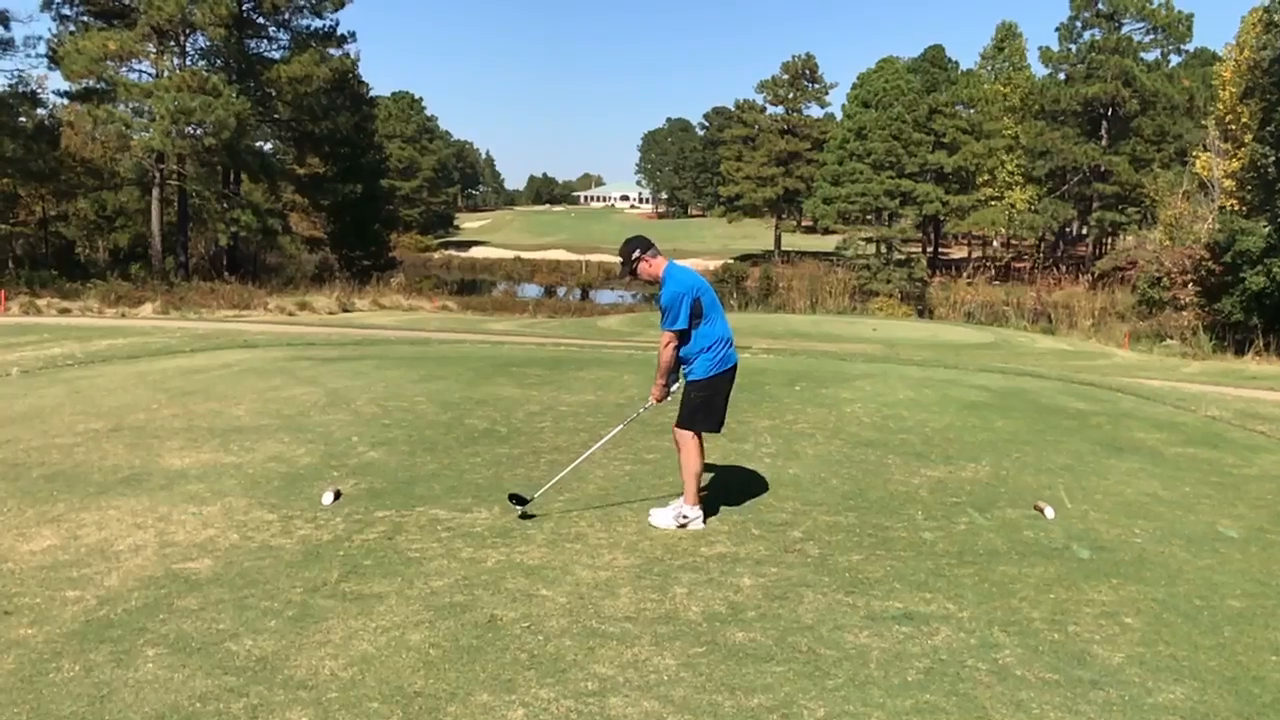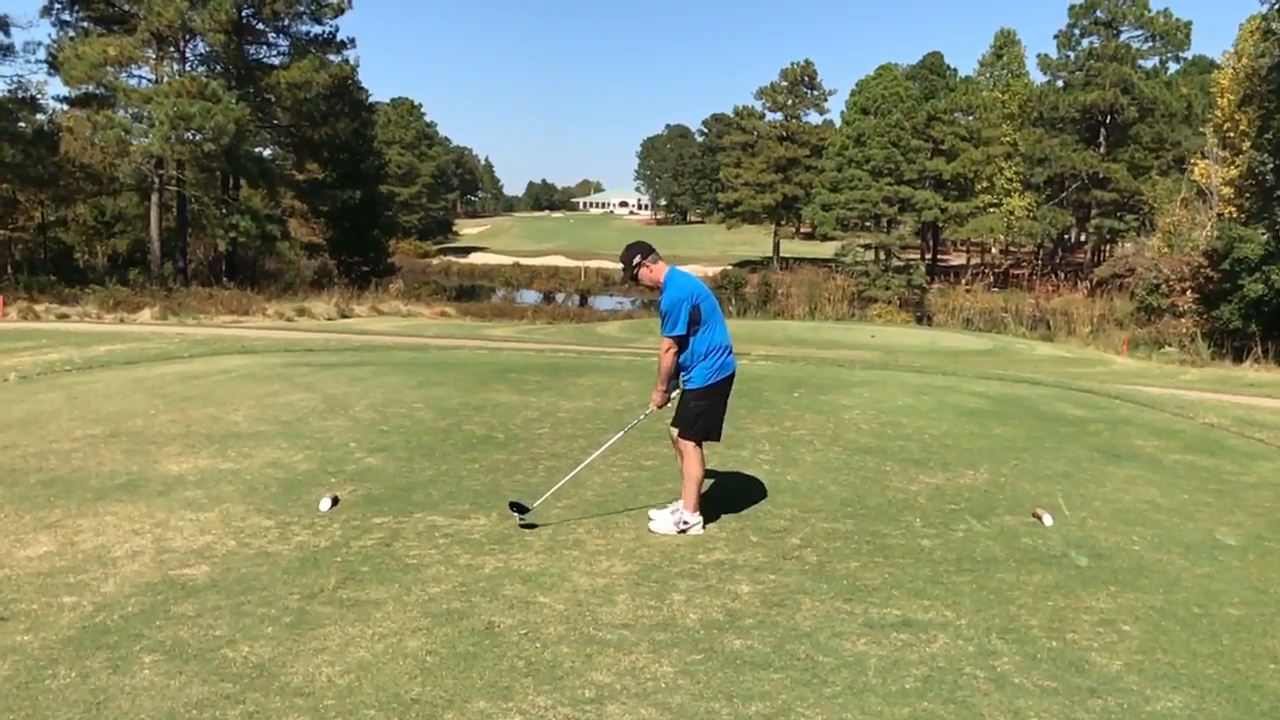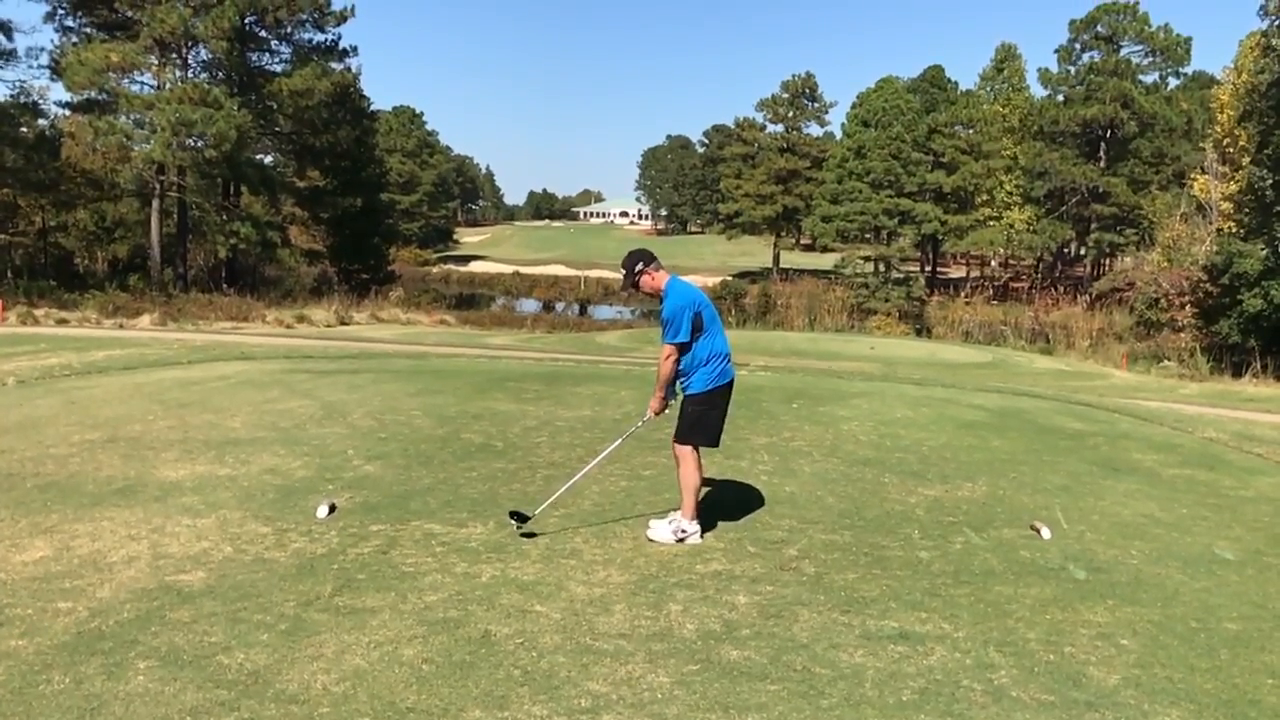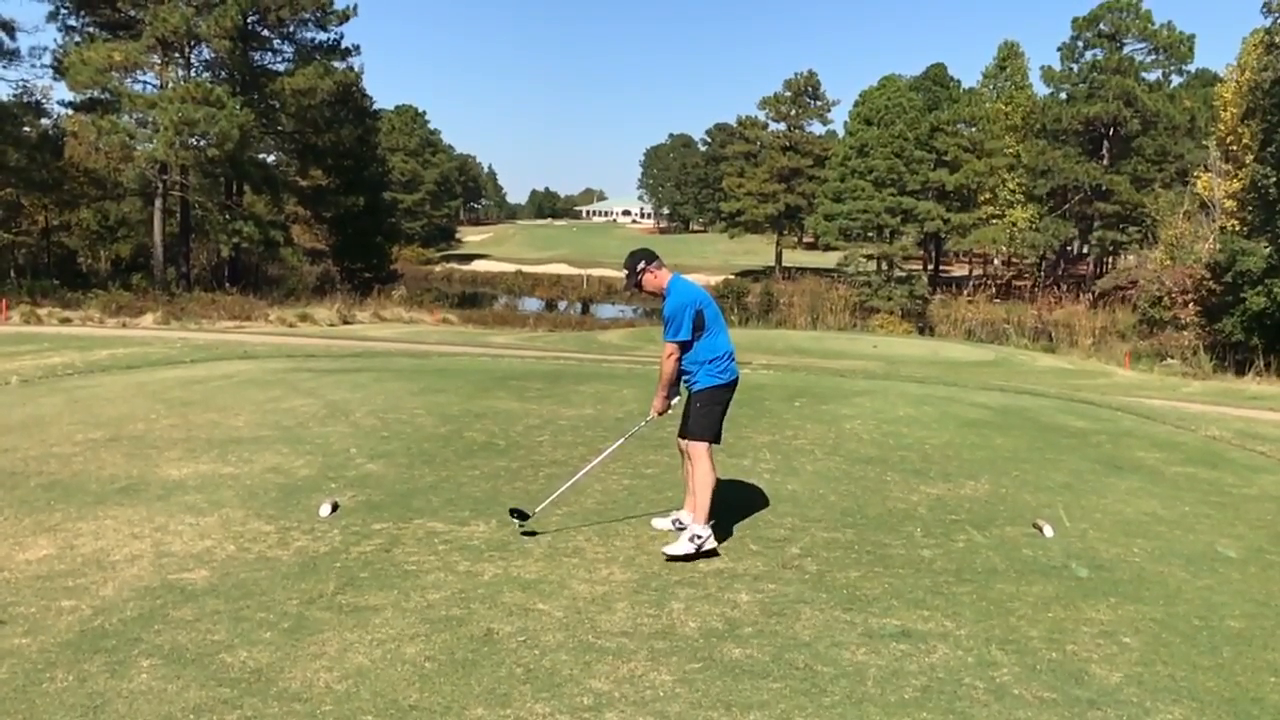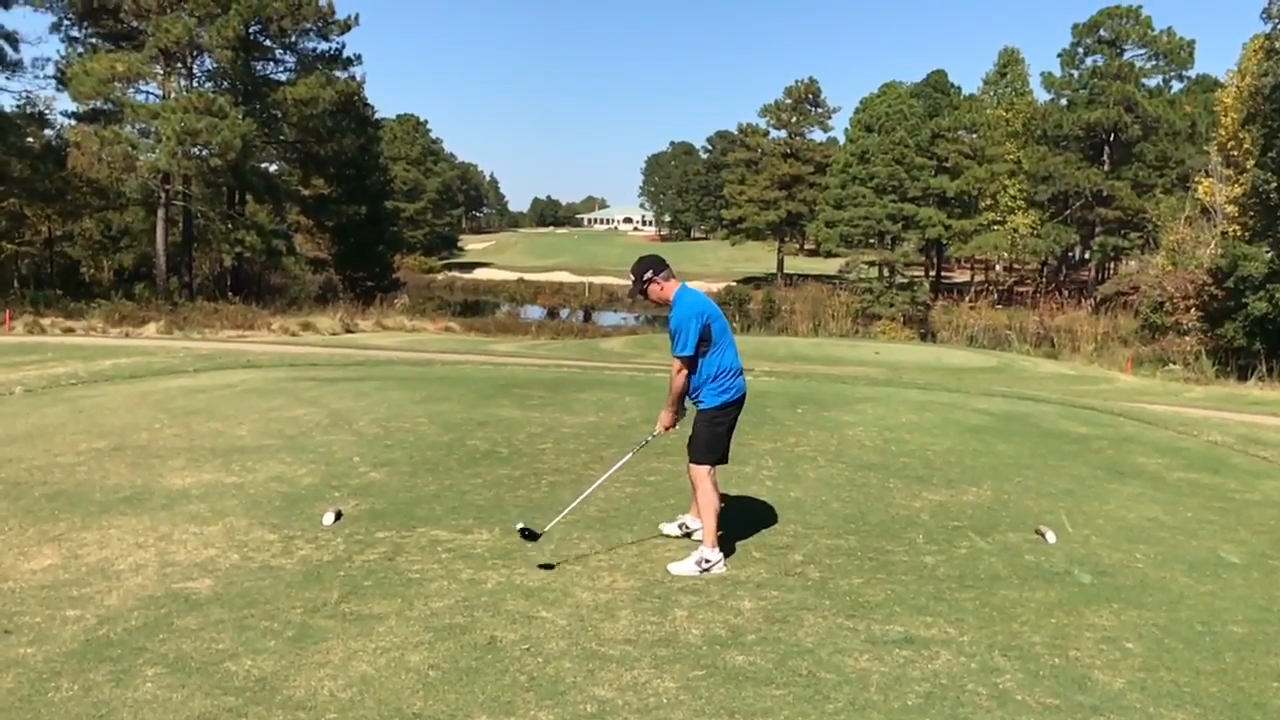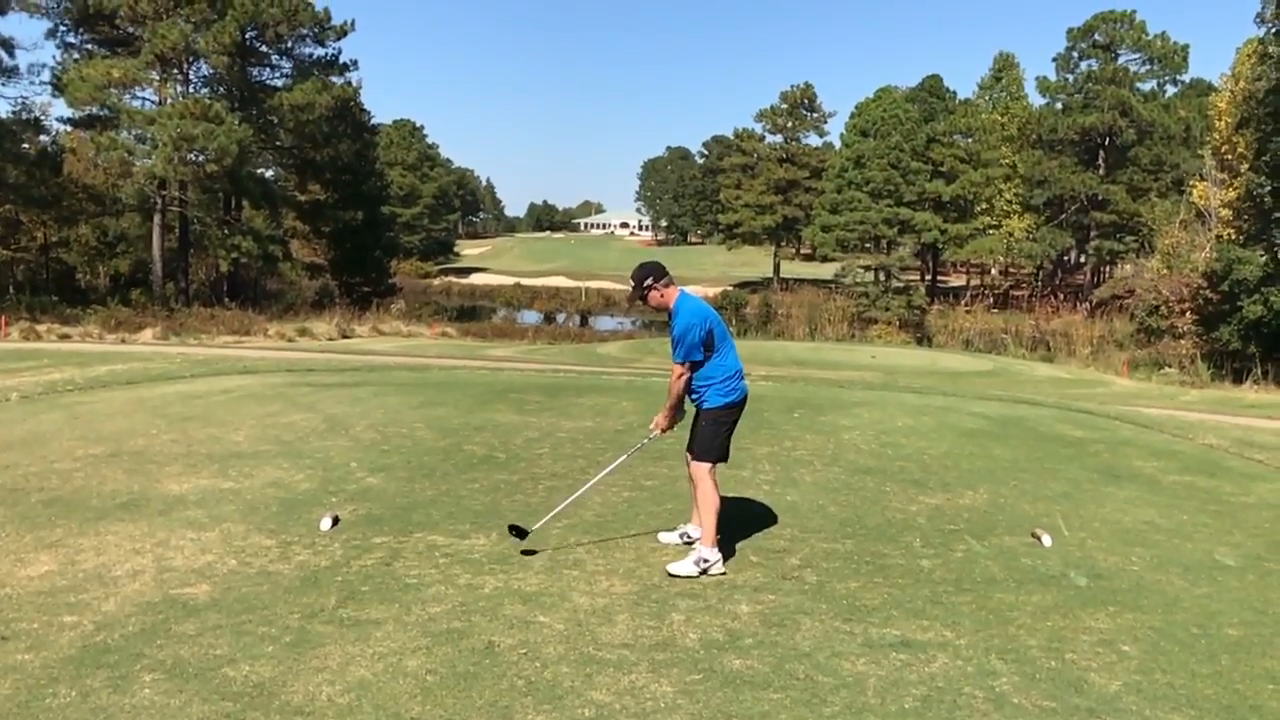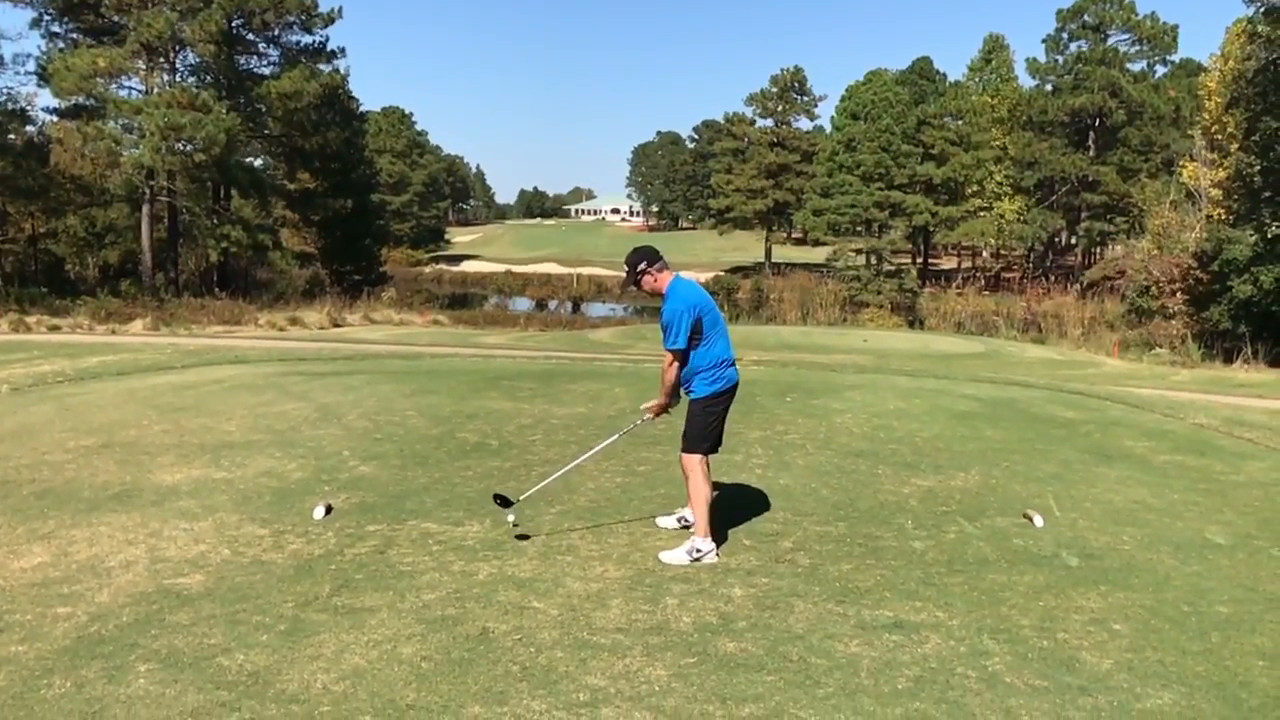
dt=0.5s
person 1, frame 1
left shoulder: (674, 287)
right shoulder: (678, 275)
left elbow: (670, 343)
left wrist: (660, 383)
right wrist: (670, 377)
left hip: (709, 366)
right hip: (709, 363)
left knee: (685, 433)
right knee: (691, 434)
left ankle: (691, 511)
right ankle: (688, 501)
person 1, frame 2
left shoulder: (675, 293)
right shoulder: (680, 281)
left elbow: (670, 349)
left wrist: (661, 389)
right wrist: (670, 383)
left hip: (707, 373)
right hip: (707, 371)
left knee: (689, 442)
right knee: (680, 435)
left ankle: (691, 516)
right ankle: (686, 504)
person 1, frame 3
left shoulder: (676, 300)
right shoulder: (678, 292)
left elbow: (670, 356)
left wrist: (658, 396)
right wrist: (666, 391)
left hip: (707, 381)
right hip: (704, 380)
left knee: (685, 448)
right knee: (683, 448)
left ankle: (688, 525)
right ankle: (684, 515)
person 1, frame 4
left shoulder: (678, 298)
right shoulder: (680, 291)
left elbow: (672, 354)
left wrist: (661, 395)
right wrist: (671, 390)
left hip: (713, 378)
right hip: (705, 378)
left knee: (698, 447)
right knee: (686, 444)
left ankle: (701, 530)
right ankle: (689, 514)
person 1, frame 5
left shoulder: (684, 311)
right shoulder: (689, 299)
left elbow: (681, 369)
left wrist: (670, 410)
right wrist: (677, 405)
left hip: (718, 396)
right hip: (720, 392)
left knee: (701, 469)
right knee: (696, 455)
left ankle: (710, 554)
right ankle: (695, 519)
person 1, frame 6
left shoulder: (688, 317)
right shoulder: (683, 308)
left elbow: (681, 373)
right elbow: (684, 369)
left wrist: (667, 413)
right wrist: (674, 408)
left hip: (722, 396)
right hip: (713, 395)
left knee: (702, 467)
right knee: (694, 460)
left ankle: (708, 553)
right ankle: (696, 528)
person 1, frame 7
left shoulder: (676, 304)
right shoulder: (684, 288)
left elbow: (673, 361)
left wrist: (663, 399)
right wrist: (671, 394)
left hip: (710, 385)
right hip: (714, 381)
left knee: (692, 458)
right knee: (696, 451)
left ankle: (703, 544)
right ankle: (694, 512)
